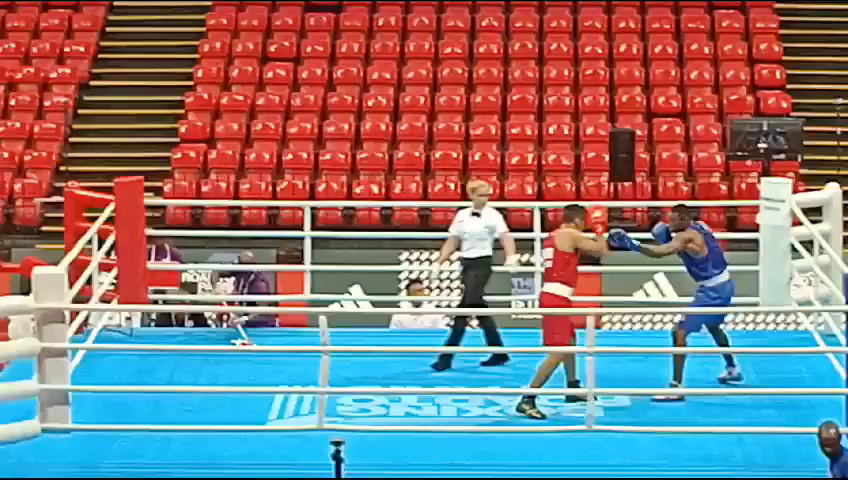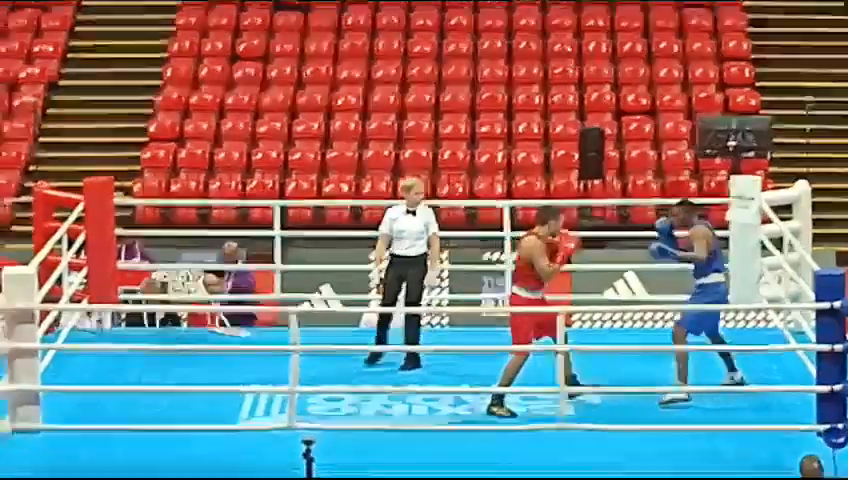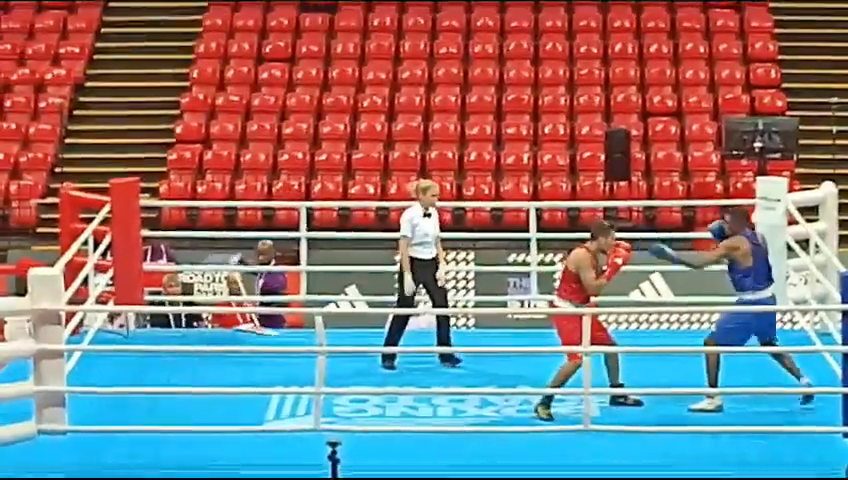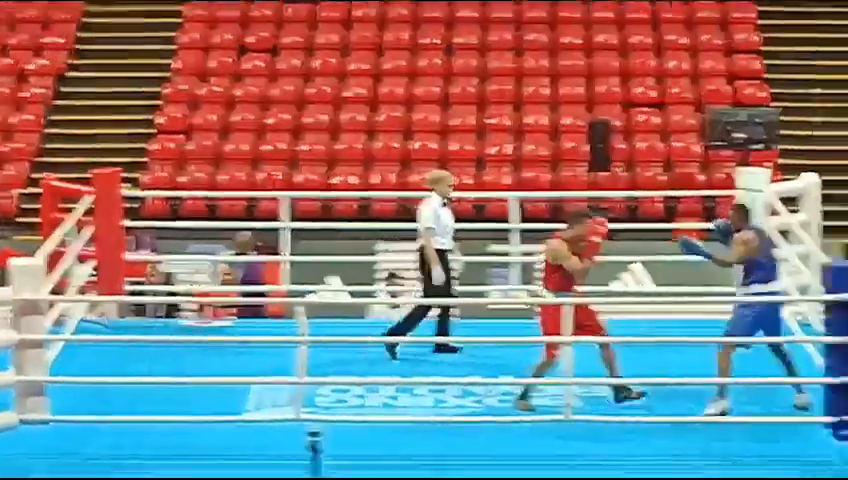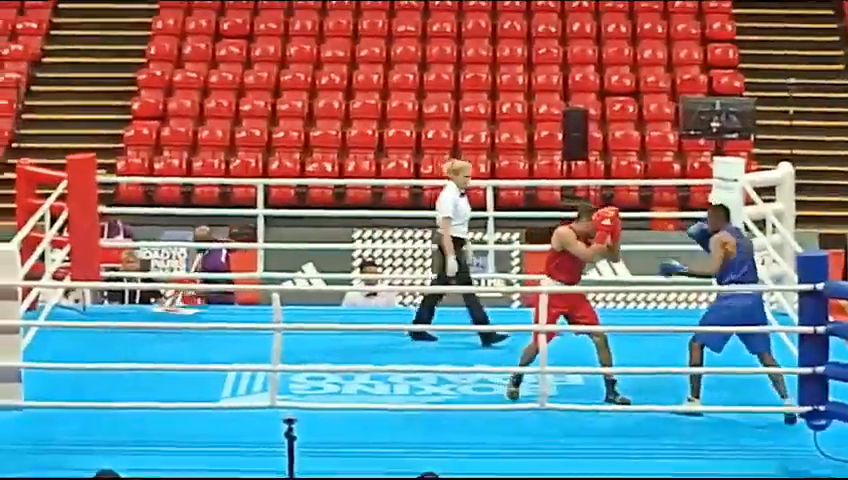
dt=0.4s
person 1, frame 1
left shoulder: (686, 236)
right shoulder: (699, 226)
left elbow: (661, 251)
left wrist: (631, 243)
right wrist: (669, 239)
left hip: (714, 290)
right hip: (722, 285)
left knee: (680, 331)
right knee: (712, 325)
left ankle: (676, 387)
right ankle: (732, 368)
person 1, frame 2
left shoulder: (698, 230)
right shoulder: (699, 228)
left elbow: (701, 257)
right elbow: (690, 257)
left wrist: (671, 253)
right wrist: (670, 238)
left hip: (709, 289)
right hip: (715, 288)
left knee: (679, 332)
right knee: (711, 332)
left ankle: (681, 388)
right ankle: (734, 374)
person 1, frame 3
left shoulder: (732, 243)
right shoulder: (759, 238)
left elbow: (700, 262)
left wrist: (670, 255)
left hip: (748, 304)
right hip: (767, 300)
left knee: (712, 344)
right knee: (770, 346)
left ankle: (713, 398)
right ankle: (802, 380)
person 1, frame 4
left shoulder: (742, 237)
right shoulder: (761, 235)
left elbow: (730, 261)
left wrist: (700, 250)
right wrist: (727, 238)
left hip: (755, 298)
right hip: (772, 295)
left knee: (726, 347)
right knee: (777, 347)
left ankle: (720, 401)
right ankle: (801, 394)
person 1, frame 5
left shoulder: (718, 238)
right shoulder: (744, 238)
left elbow: (712, 270)
left wrist: (680, 270)
right wrist: (704, 241)
left hip: (731, 299)
right hip: (754, 299)
left knee: (697, 345)
right knee: (765, 355)
left ankle: (694, 400)
right ankle: (786, 401)
person 2, frame 1
left shoulder: (555, 237)
right shoulder: (570, 235)
right elbow: (602, 251)
left wrist: (590, 237)
right wrist: (599, 229)
left hip: (555, 296)
right hip: (556, 297)
left knee: (569, 342)
right knee: (557, 351)
left ankle: (573, 389)
right ankle: (527, 400)
person 2, frame 2
left shoulder: (541, 240)
right shoulder: (533, 242)
left elbow: (547, 263)
right elbow: (547, 275)
left wrist: (558, 249)
right wrist: (564, 253)
left hip: (535, 298)
right hip: (524, 300)
right knee: (522, 353)
left ankle: (571, 382)
right ankle: (496, 402)
person 2, frame 3
left shoulder: (593, 255)
right shoulder: (581, 255)
left elbow: (596, 280)
right elbow: (593, 289)
left wrist: (613, 263)
right wrist: (613, 267)
left hip: (582, 310)
right hip: (566, 312)
left knee: (610, 347)
right knee: (577, 360)
left ankle: (617, 394)
right ankle: (544, 402)
person 2, frame 4
left shoulder: (574, 241)
right shoulder: (556, 245)
left elbow: (584, 261)
right elbow: (582, 271)
left wrist: (594, 240)
right wrist: (594, 243)
left hip: (570, 298)
right hip: (554, 303)
left knee: (602, 339)
right knee: (553, 354)
left ankle: (620, 390)
right ankle: (523, 396)
person 2, frame 5
left shoulder: (589, 236)
right shoulder: (563, 233)
left elbow: (615, 257)
right elbow: (590, 257)
left wrist: (613, 233)
right wrist: (603, 230)
left hip: (574, 292)
right hip: (552, 292)
left knee: (600, 337)
right knee: (539, 342)
left ankle: (611, 390)
right ankle: (515, 380)
person 3, frame 1
left shoulder: (493, 215)
right shoulder: (462, 215)
left elbow: (506, 238)
right elbow: (451, 242)
left wrist: (511, 256)
right wrist: (438, 264)
left hip: (481, 265)
right hip: (467, 265)
left knee: (464, 308)
right knee: (478, 309)
left ankle: (447, 358)
right ankle: (499, 353)
person 3, frame 2
left shoulder: (427, 213)
right shoulder: (393, 212)
left elbow: (434, 242)
right elbow: (382, 242)
left wrist: (433, 268)
right wrist: (377, 267)
left hip: (417, 263)
right hip: (396, 262)
left knee: (412, 307)
right knee: (387, 305)
left ankle: (413, 357)
right ankle: (378, 349)
person 3, frame 3
left shoulder: (433, 214)
right shoulder: (409, 215)
right elbow: (403, 248)
left wrist: (441, 266)
right wrist: (407, 276)
left hip: (430, 265)
right hip: (413, 265)
left knee: (442, 306)
right knee: (403, 311)
left ankle: (446, 353)
right ankle: (388, 356)
person 3, frame 4
left shoulder: (444, 204)
right shoulder: (430, 206)
right elbow: (427, 239)
left wrist: (449, 258)
right wrist: (436, 267)
left hip: (441, 255)
right hip: (430, 256)
left knee: (446, 299)
right knee: (428, 302)
left ankle: (441, 341)
right ankle: (393, 336)
person 3, frame 5
left shoulder: (460, 194)
right shoulder: (448, 196)
right elbow: (445, 229)
left wrist: (465, 246)
right wrist: (451, 256)
left hip: (456, 245)
right hip: (450, 246)
left knee: (440, 287)
right knee: (467, 288)
left ankle: (418, 328)
right ankle: (487, 335)
